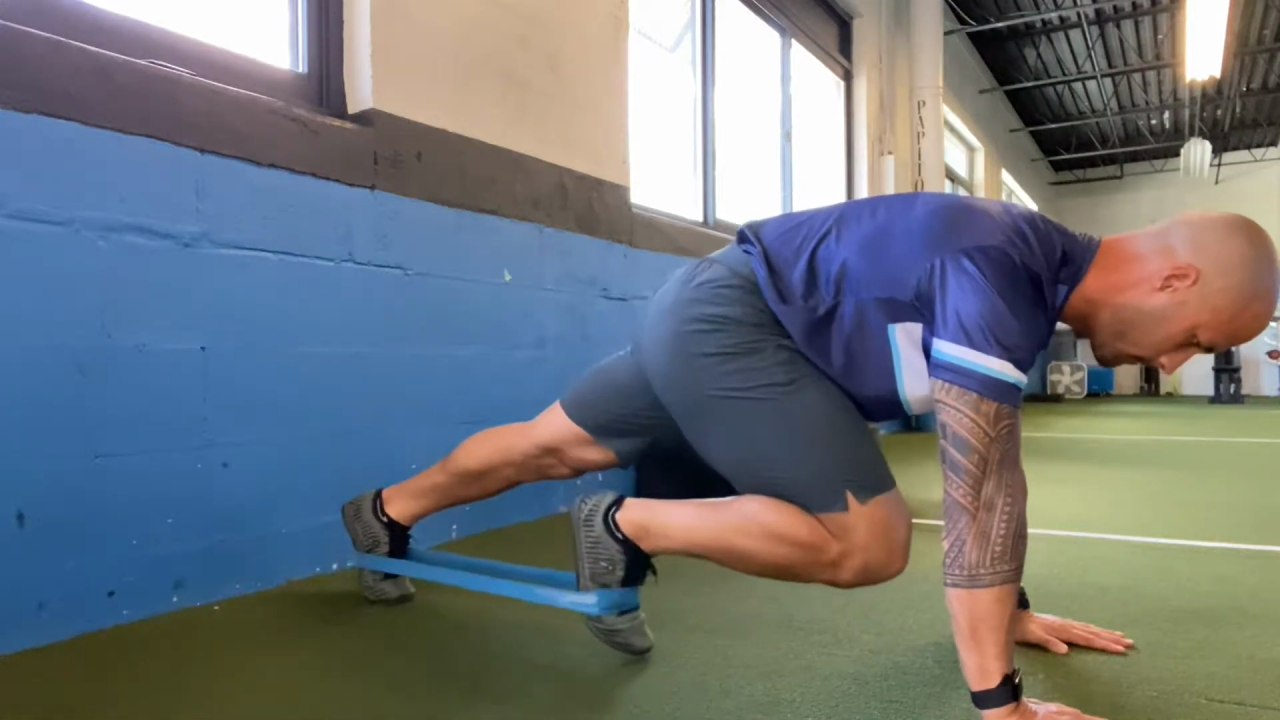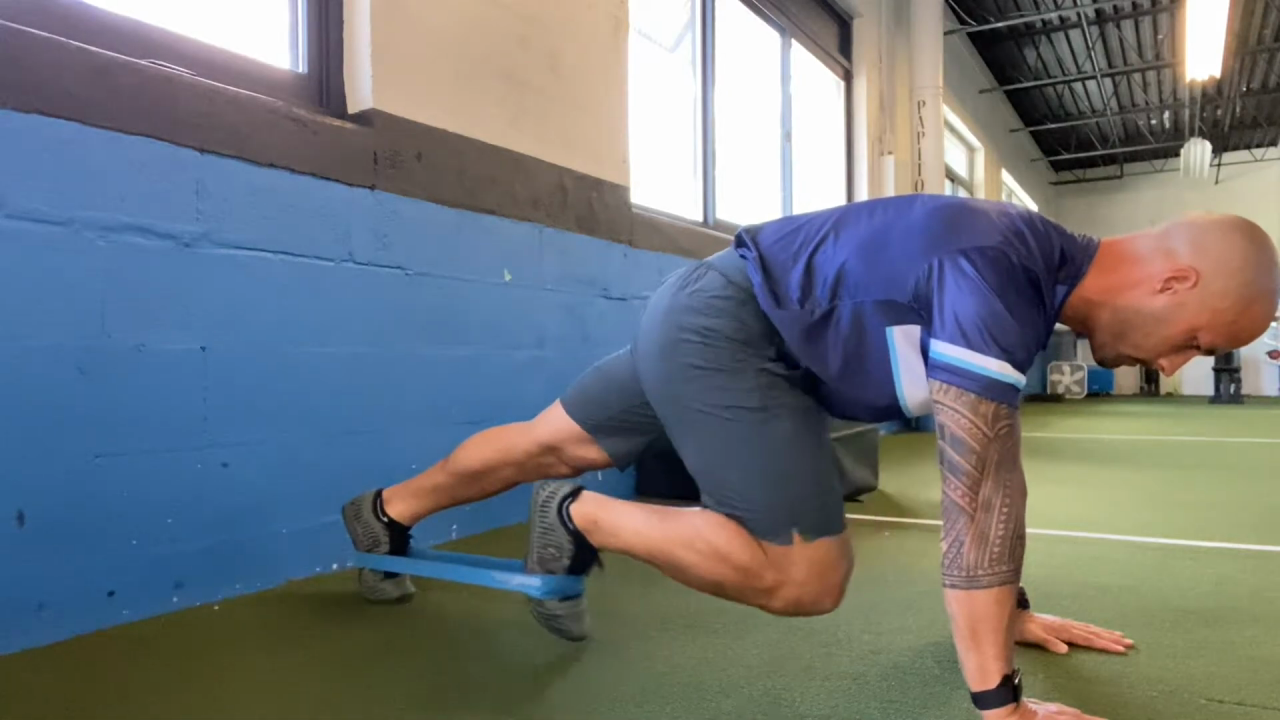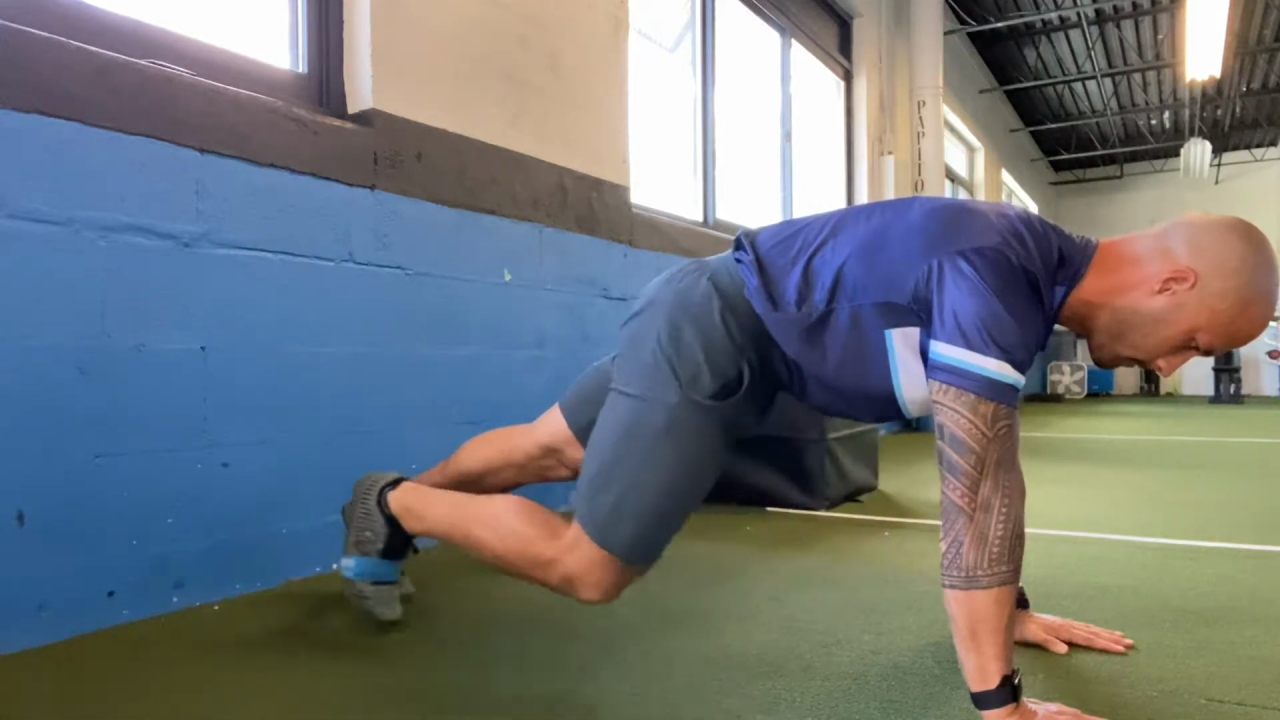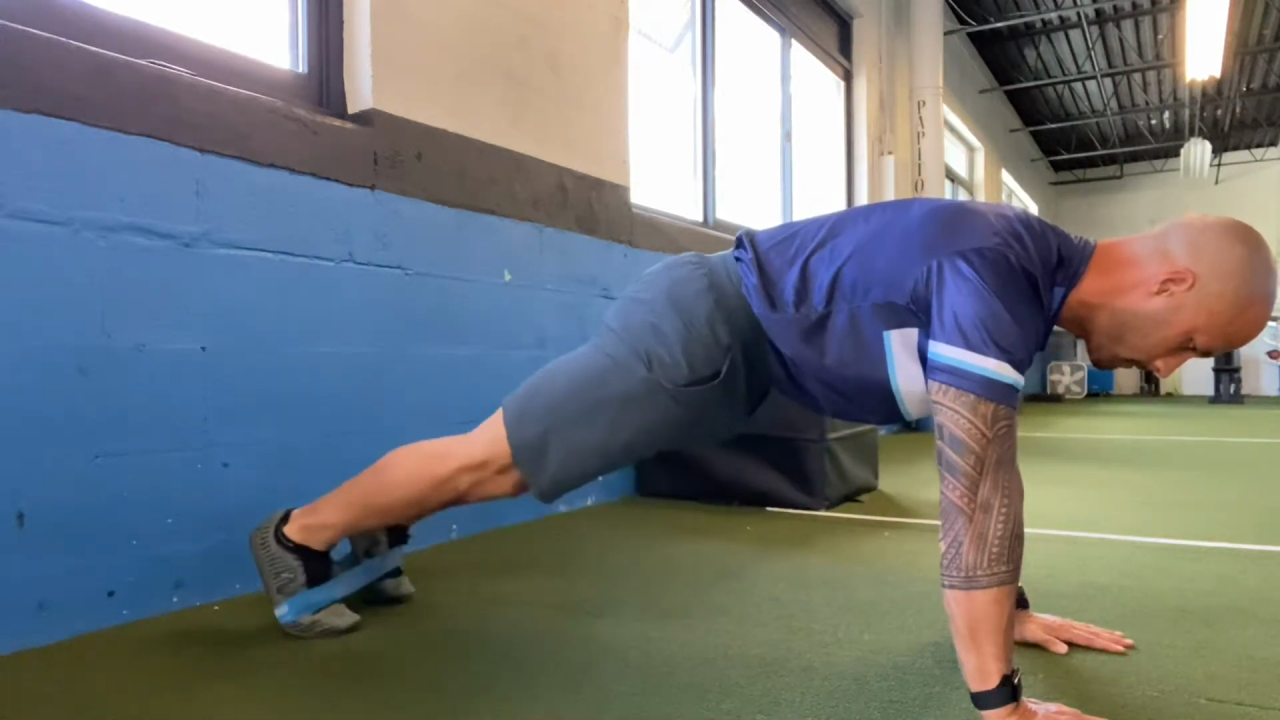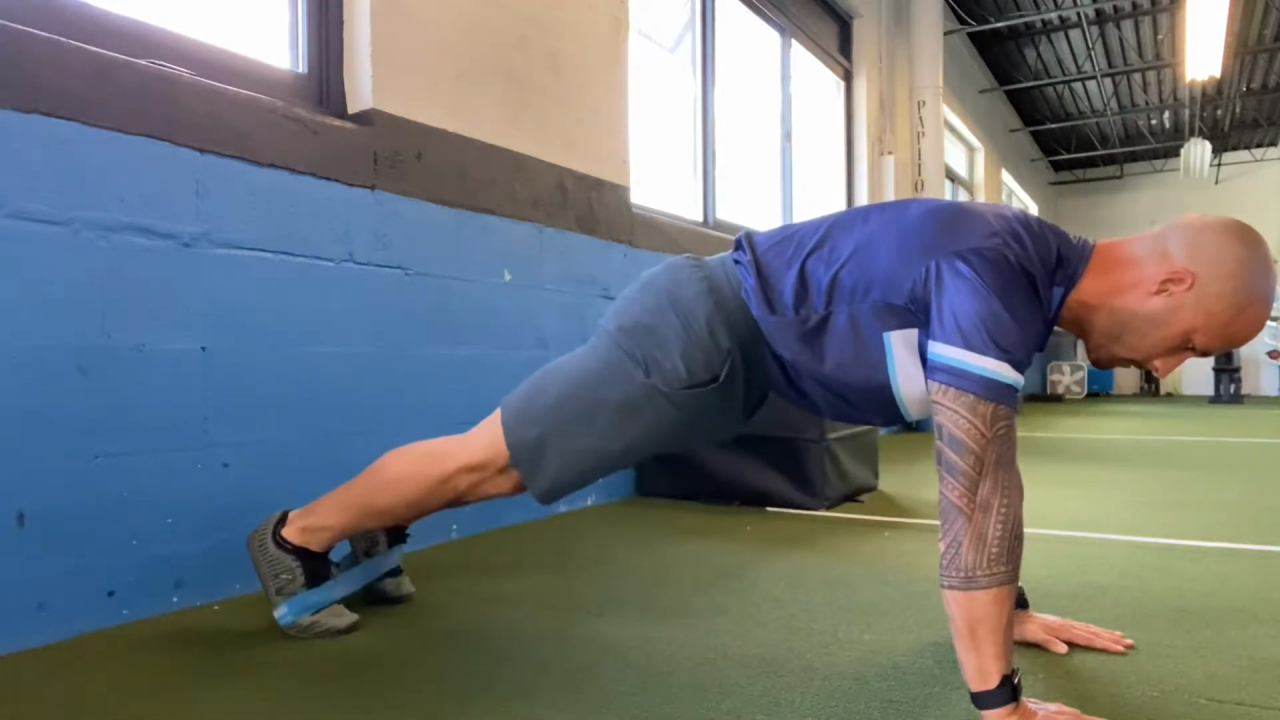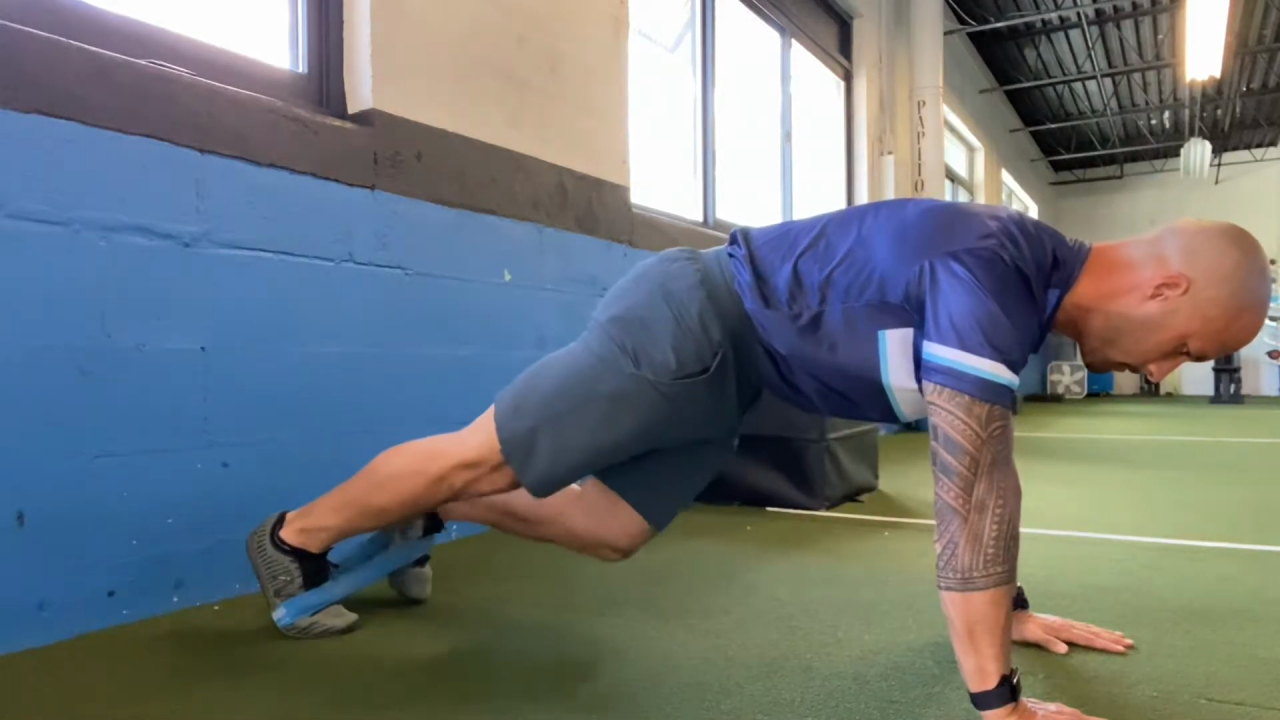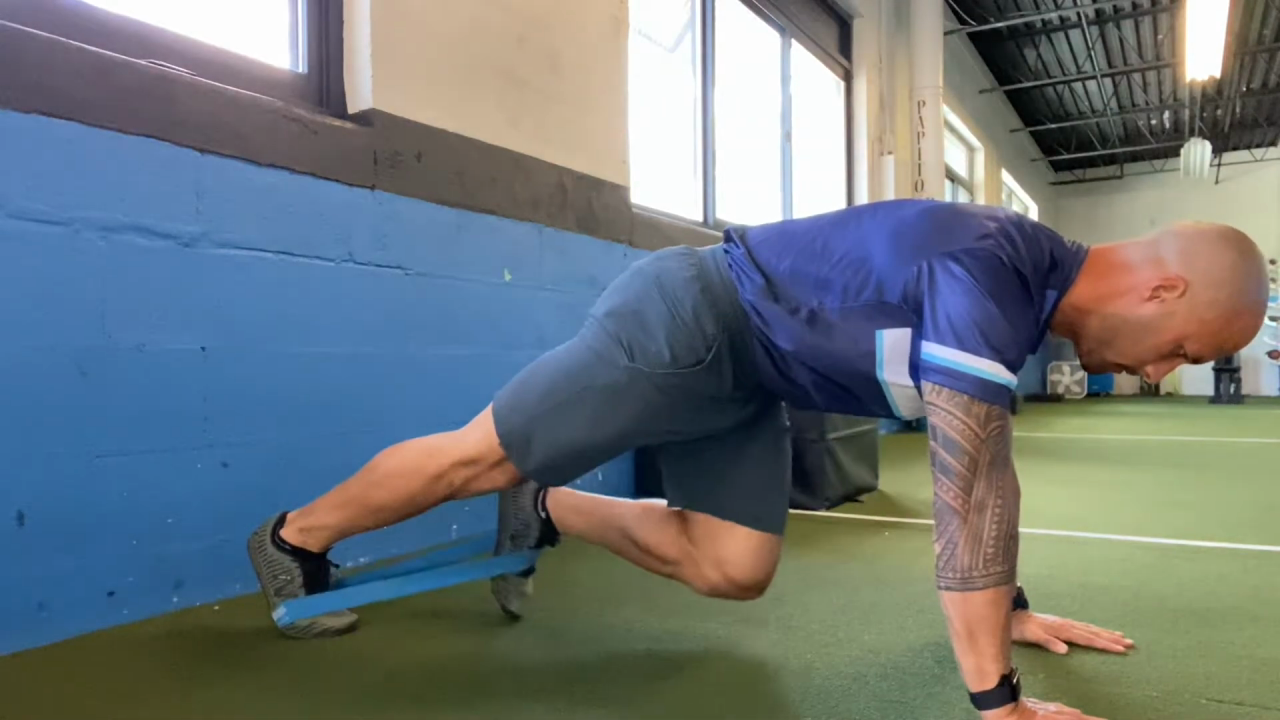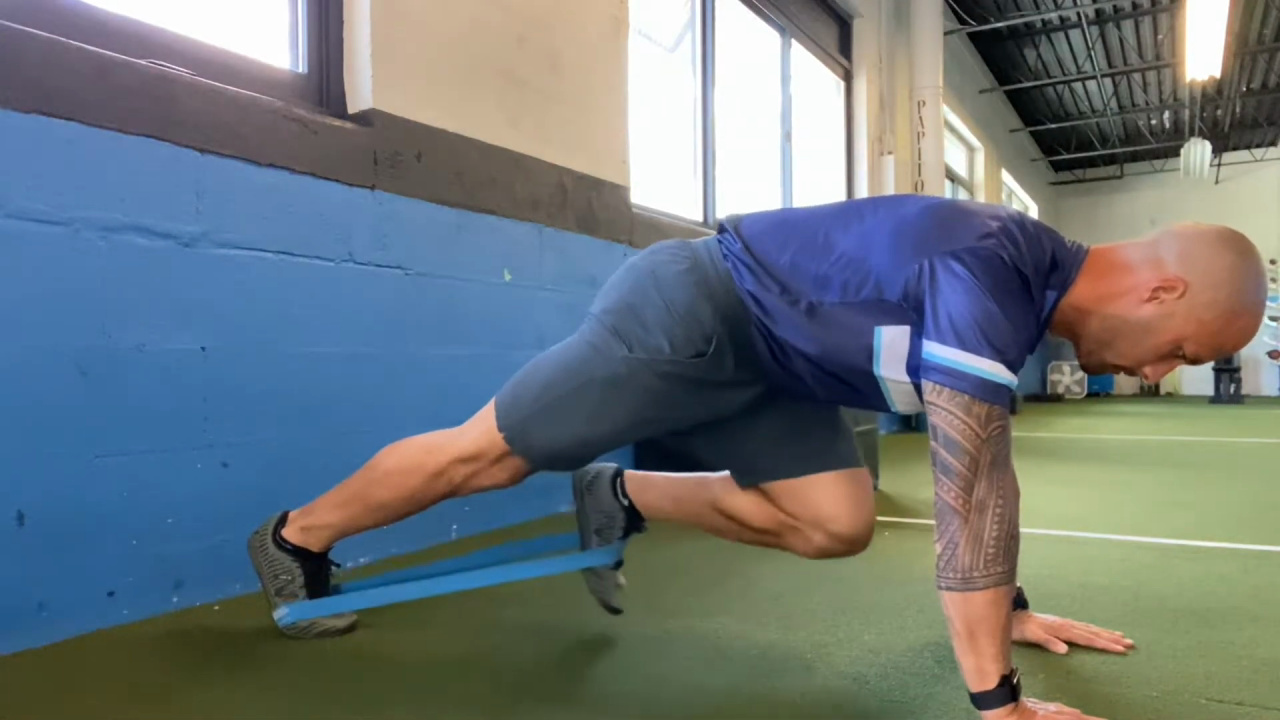
dt=0.4s
person 1, frame 1
left shoulder: (1034, 269)
right shoulder: (999, 272)
left elbow: (995, 467)
right elbow: (979, 491)
left wrist: (1011, 610)
left hip: (704, 319)
right hip: (721, 320)
left knee: (551, 444)
right knee: (870, 543)
left ankle: (383, 516)
right ankle: (631, 527)
person 1, frame 2
left shoulder: (1034, 272)
right shoulder: (998, 275)
left elbow: (995, 469)
right elbow: (977, 492)
left wrist: (1012, 608)
left hip: (707, 322)
right hip: (719, 328)
left knee: (551, 442)
right knee: (808, 577)
left ankle: (386, 513)
right ankle: (586, 521)
person 1, frame 3
left shoulder: (1034, 274)
right shoulder: (997, 276)
left elbow: (991, 471)
right elbow: (975, 493)
left wrist: (1011, 609)
left hip: (715, 327)
right hip: (709, 333)
left knee: (549, 450)
right knee: (588, 566)
left ankle: (400, 502)
right ankle: (394, 512)
person 1, frame 4
left shoulder: (1032, 275)
right shoulder: (996, 275)
left elbow: (988, 472)
right elbow: (974, 493)
left wrist: (1010, 610)
left hip: (718, 335)
right hip: (703, 331)
left knee: (514, 447)
right knee: (490, 461)
left ankle: (378, 529)
right ankle: (298, 536)
person 1, frame 5
left shoulder: (1032, 276)
right shoulder: (994, 275)
left elbow: (989, 473)
right elbow: (973, 493)
left wrist: (1011, 610)
left hip: (721, 346)
right hip: (699, 334)
left knee: (516, 460)
right knee: (490, 459)
left ankle: (381, 526)
right ankle: (296, 539)
person 1, frame 6
left shoulder: (1027, 282)
right shoulder: (990, 276)
left elbow: (985, 475)
right elbow: (970, 491)
left wrist: (1009, 610)
left hip: (723, 358)
right hip: (690, 327)
left knee: (608, 527)
right knee: (483, 458)
left ankle: (427, 515)
right ankle: (293, 540)
person 1, frame 7
left shoulder: (1028, 285)
right shoulder: (988, 276)
left elbow: (986, 473)
right elbow: (969, 492)
left wrist: (1011, 610)
left hip: (739, 367)
right hip: (689, 323)
left knee: (732, 569)
right knee: (483, 456)
left ankle: (546, 513)
right ankle: (293, 541)
person 1, frame 8
left shoulder: (1028, 285)
right shoulder: (990, 274)
left elbow: (984, 472)
right elbow: (968, 489)
left wrist: (1010, 609)
left hip: (748, 355)
right hip: (688, 315)
left knee: (837, 520)
right knee: (486, 452)
left ankle: (623, 501)
right ankle: (295, 540)
